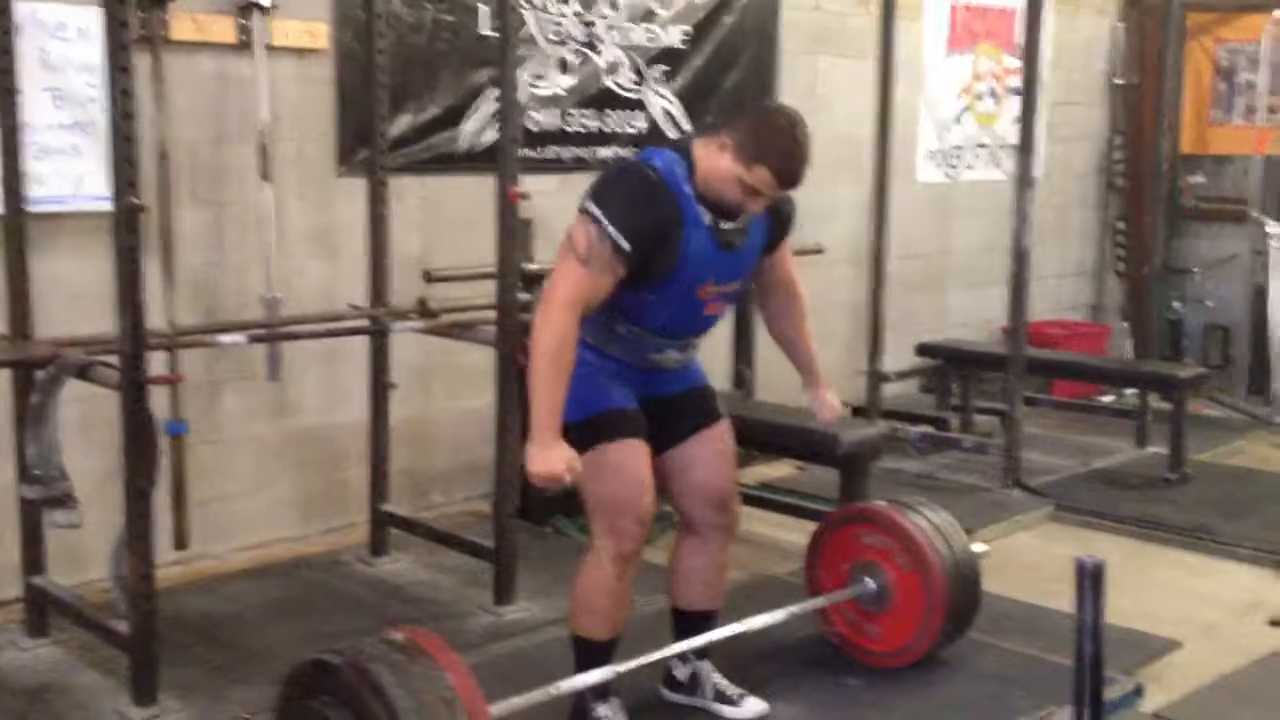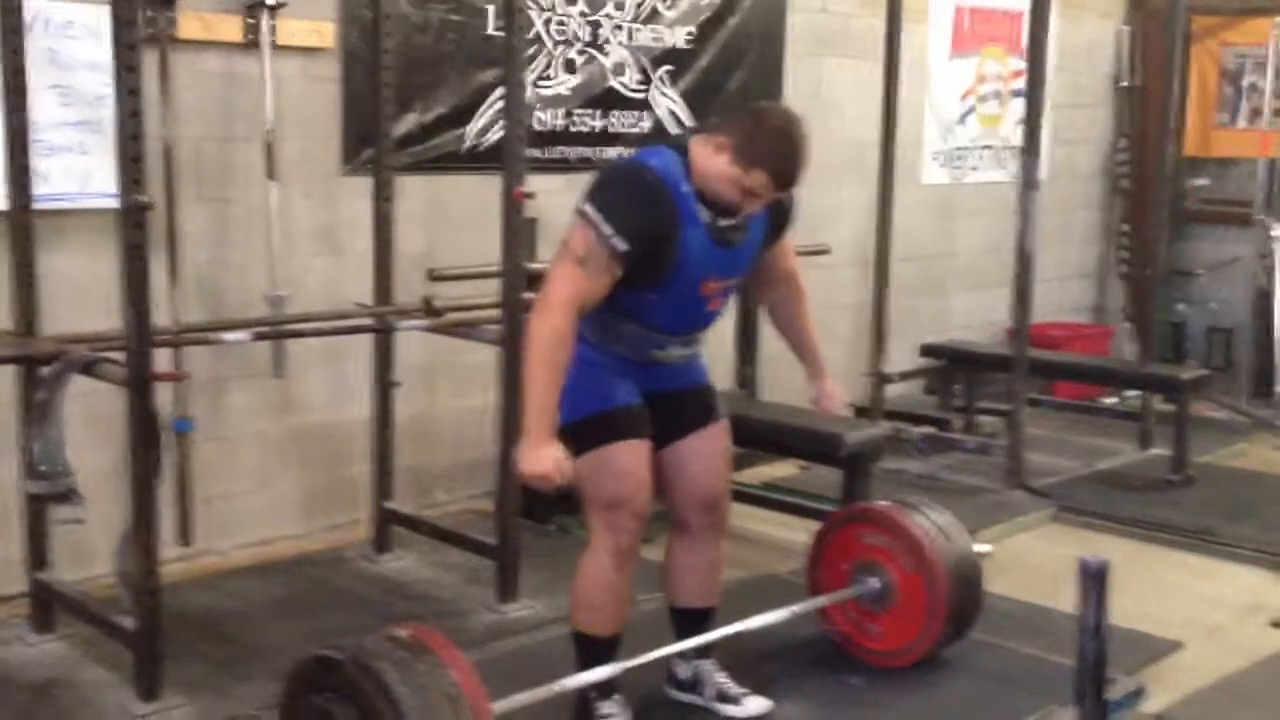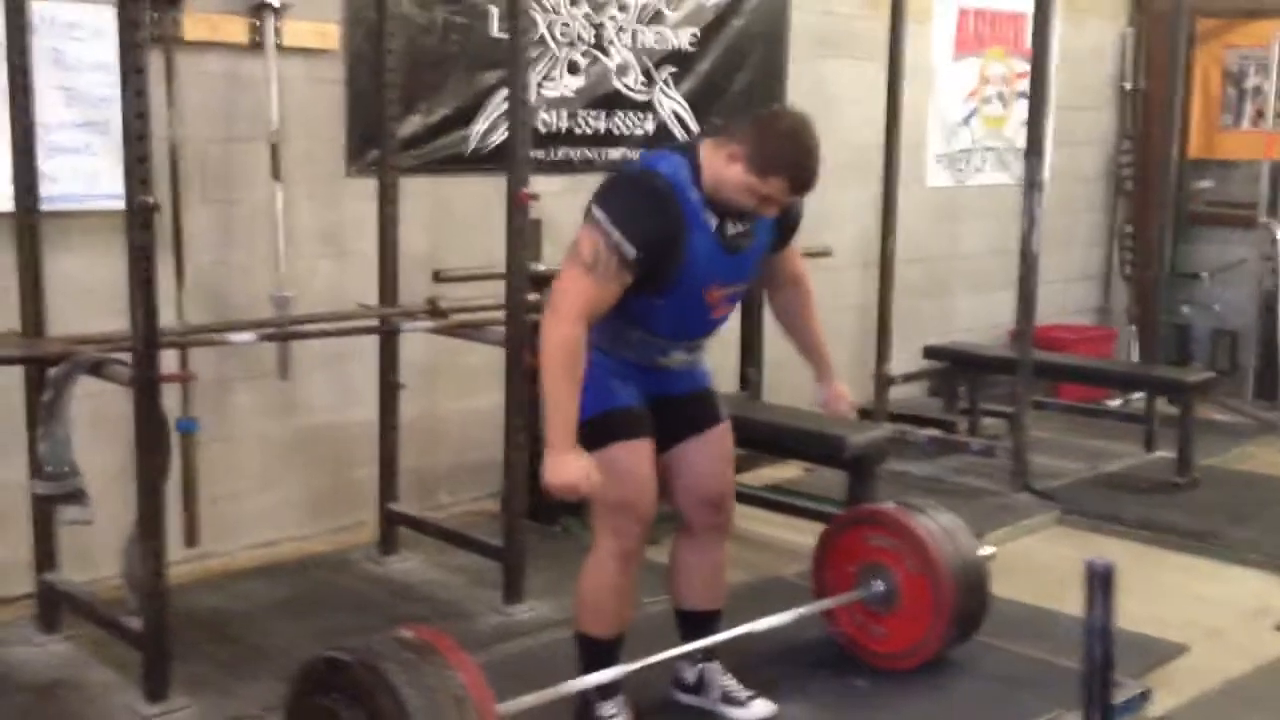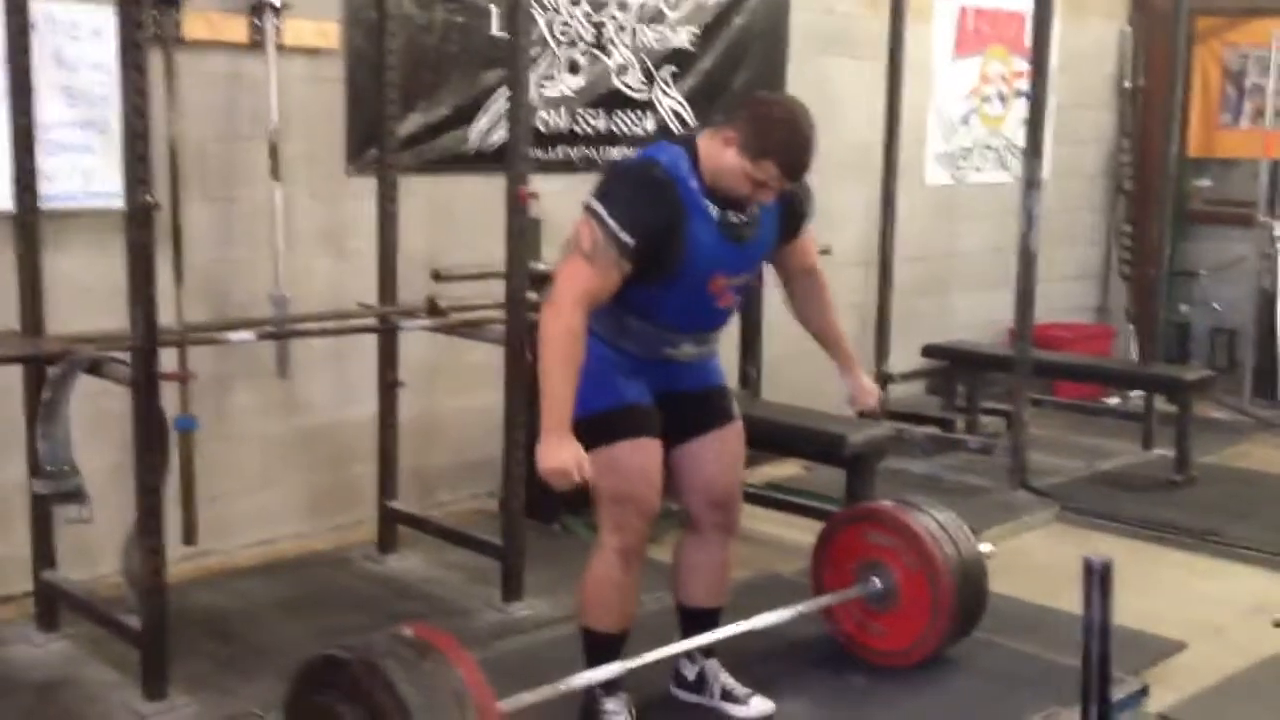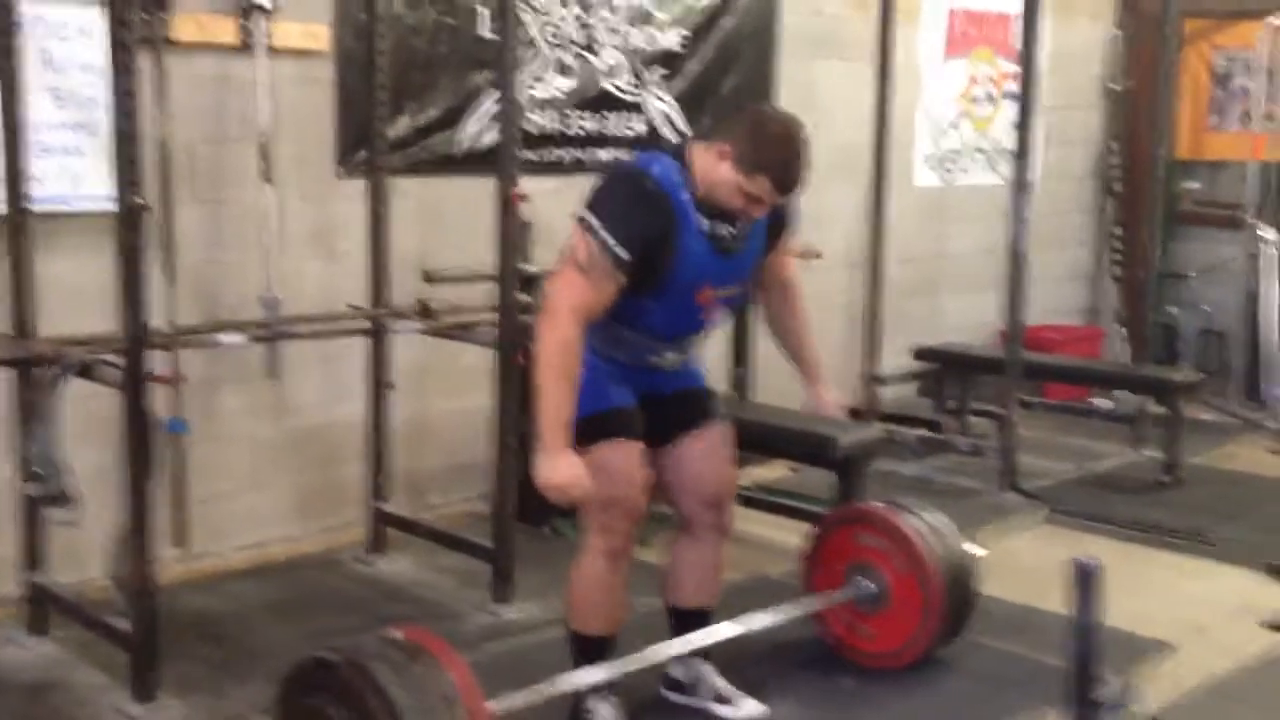
dt=0.4s
person 1, frame 1
left shoulder: (768, 206)
right shoulder: (641, 192)
left elbow: (779, 292)
right elbow: (559, 308)
left wrist: (815, 383)
right wrist: (544, 437)
left hip: (670, 367)
right hip: (595, 367)
left knee: (715, 516)
right knee: (625, 533)
left ankle: (688, 668)
person 1, frame 2
left shoulder: (764, 199)
right shoulder: (639, 192)
left elbow: (779, 282)
right elbow: (557, 308)
left wrist: (817, 372)
right wrist: (537, 436)
left hip: (673, 363)
right hip: (599, 363)
left knee: (705, 513)
right knee: (621, 529)
left ankle: (693, 667)
person 1, frame 3
left shoulder: (774, 204)
right shoulder: (646, 197)
left elbow: (788, 285)
right elbow: (565, 315)
left wrist: (825, 373)
right wrist: (561, 447)
left hip: (677, 366)
right hip: (605, 367)
left knee: (710, 516)
right knee: (625, 530)
left ankle: (698, 670)
person 1, frame 4
left shoulder: (780, 195)
right shoulder: (647, 188)
left elbow: (803, 277)
right elbow: (566, 304)
left wrist: (849, 368)
right wrist: (555, 433)
left hip: (689, 363)
right hip: (613, 362)
left knee: (717, 514)
right knee: (629, 528)
left ankle: (697, 667)
person 1, frame 5
left shoulder: (764, 208)
right shoulder: (639, 198)
left elbow: (777, 288)
right elbow: (561, 316)
left wrist: (814, 379)
right wrist: (554, 447)
left hip: (670, 366)
right hip: (598, 366)
left knee: (710, 513)
right knee: (614, 529)
left ankle: (687, 668)
